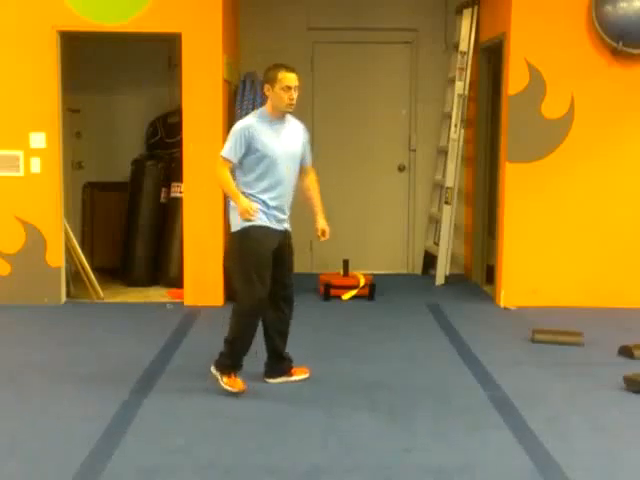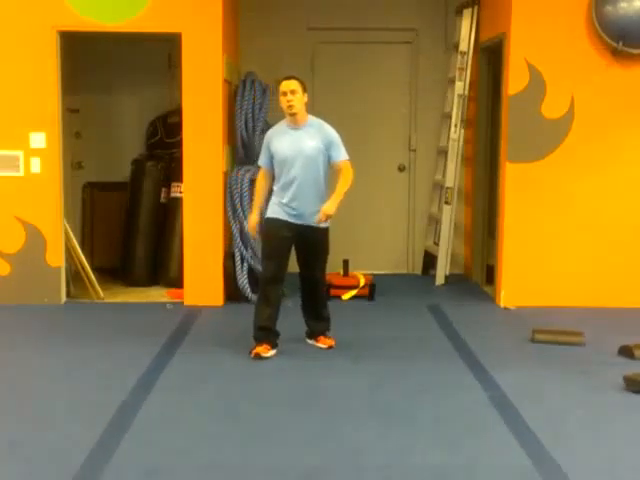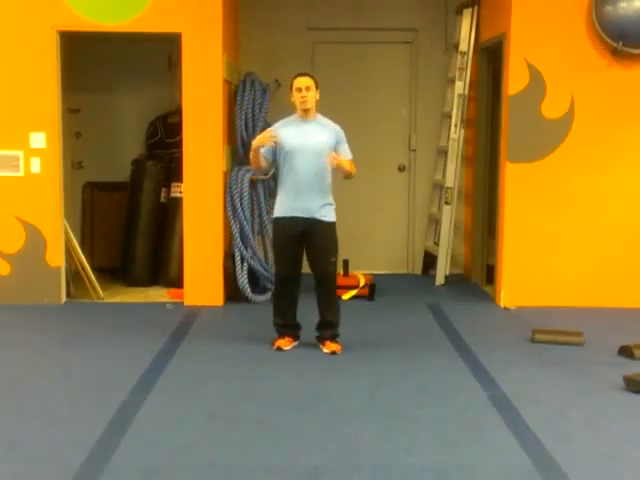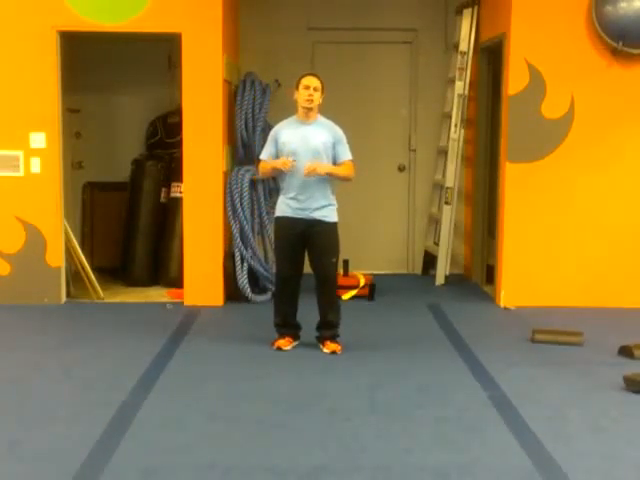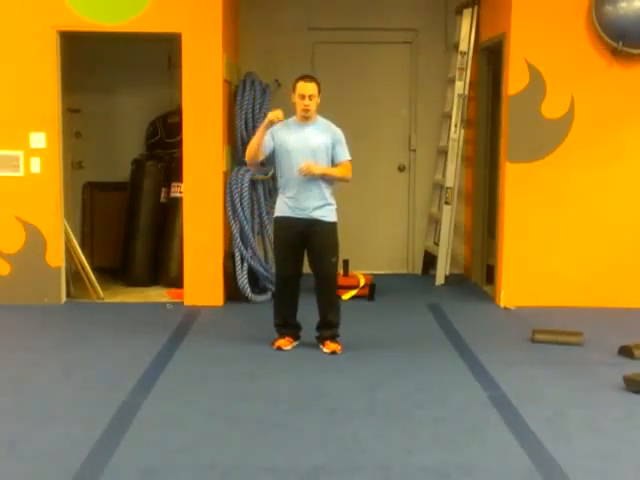
dt=1s
person 1, frame 1
left shoulder: (298, 130)
right shoulder: (248, 128)
left elbow: (306, 175)
right elbow: (223, 169)
left wrist: (319, 215)
right wrist: (238, 200)
left hip: (281, 226)
right hip: (252, 224)
left knee: (281, 296)
right knee: (252, 295)
left ankle: (277, 365)
right ankle: (226, 365)
person 1, frame 2
left shoulder: (325, 133)
right shoulder: (272, 135)
left elbow: (346, 171)
right elbow: (264, 176)
left wrist: (333, 202)
right wrist: (255, 211)
left hip: (314, 219)
right hip: (279, 216)
left knee: (314, 278)
right knee: (270, 276)
left ankle: (318, 330)
right ankle: (265, 339)
person 1, frame 3
left shoulder: (333, 131)
right shoulder: (279, 129)
left elbow: (350, 170)
right elbow: (260, 167)
left wrist: (344, 164)
right wrist: (255, 149)
left hip: (322, 215)
right hip: (286, 214)
left knee: (326, 275)
right knee: (285, 275)
left ankle: (328, 335)
right ankle: (286, 332)
person 1, frame 4
left shoulder: (333, 132)
right shoulder: (279, 131)
left elbow: (349, 172)
right elbow: (262, 170)
left wrist: (326, 168)
right wrist: (277, 164)
left hip: (323, 216)
right hip: (288, 215)
left knee: (326, 276)
right knee: (286, 276)
left ankle: (328, 335)
right ankle: (286, 332)
person 1, frame 5
left shoulder: (332, 132)
right shoulder: (278, 130)
left elbow: (346, 172)
right elbow: (251, 159)
left wrist: (322, 170)
right wrist: (264, 126)
left hip: (322, 216)
right hip: (287, 215)
left knee: (326, 276)
right knee: (286, 276)
left ankle: (328, 334)
right ankle: (286, 331)
